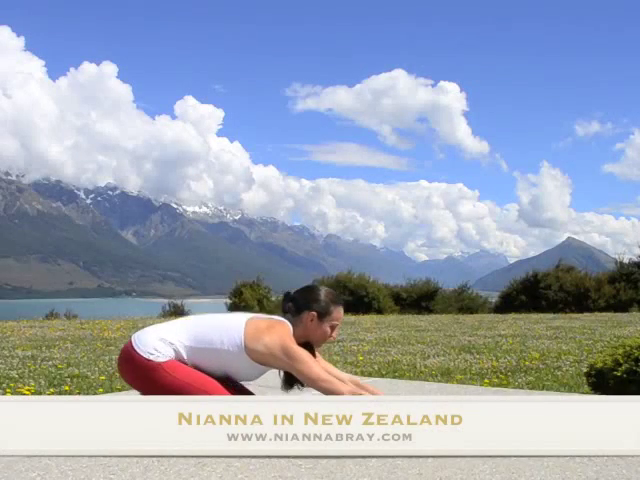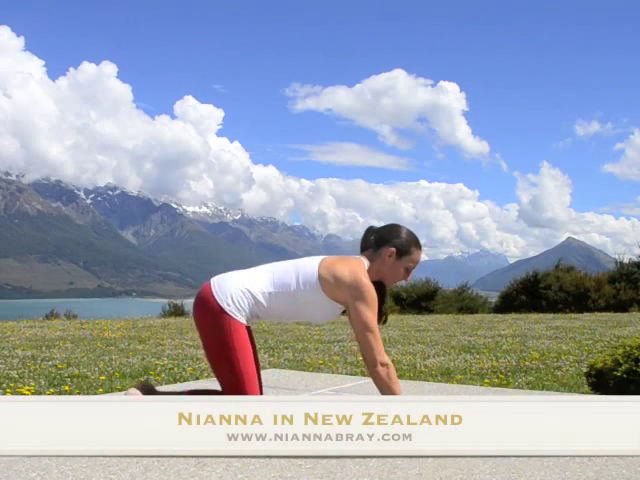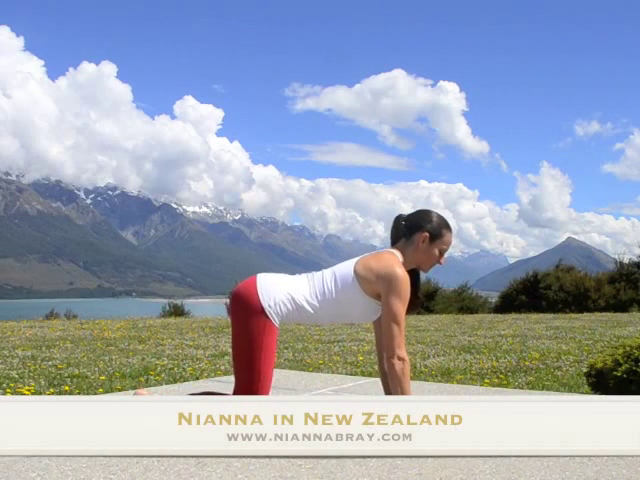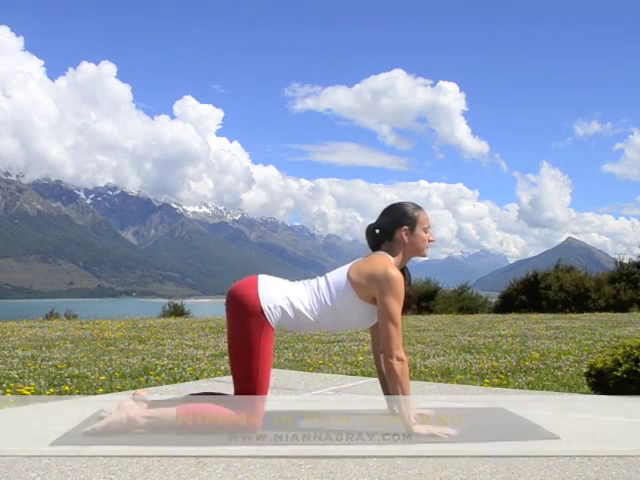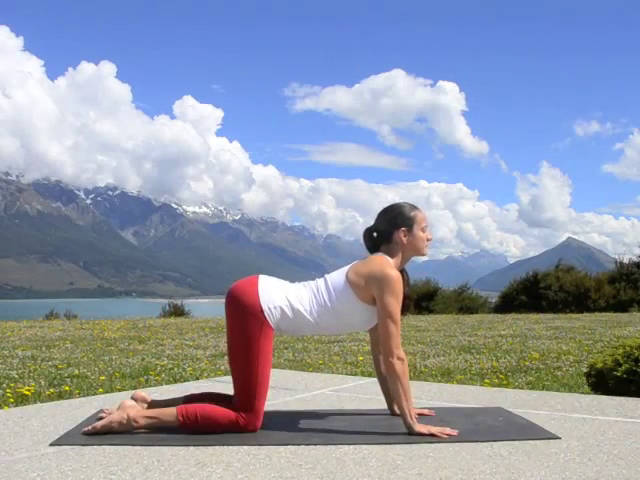
dt=1s
person 1, frame 1
left shoulder: (284, 331)
right shoulder: (282, 344)
left elbow: (346, 379)
right elbow: (349, 395)
left hip: (158, 351)
right hip: (147, 355)
person 1, frame 2
left shoulder: (350, 274)
right shoulder: (358, 280)
left elbow: (372, 358)
right elbow: (379, 363)
left hip: (222, 301)
right hip: (225, 302)
left ankle: (150, 395)
person 1, frame 3
left shoulder: (382, 269)
right shoulder: (395, 273)
left elbow: (385, 354)
right elbow: (396, 357)
left hip: (258, 296)
right hip: (261, 301)
left knee: (249, 400)
person 1, frame 4
left shoulder: (378, 268)
right shoulder: (389, 274)
left elbow: (381, 352)
right elbow: (394, 357)
left wrist: (399, 406)
right wrist: (411, 422)
left hip: (258, 297)
right hip: (259, 302)
left knee: (248, 407)
right knee: (247, 420)
left ankle: (146, 405)
right ankle: (141, 416)
person 1, frame 5
left shoulder: (378, 269)
right shoulder: (387, 274)
left elbow: (379, 351)
right elbow: (394, 356)
left wrist: (395, 405)
right wrist: (411, 421)
left hip: (256, 297)
right hip: (257, 302)
left knee: (245, 404)
right knee: (247, 418)
left ankle: (146, 402)
right ankle: (136, 417)
